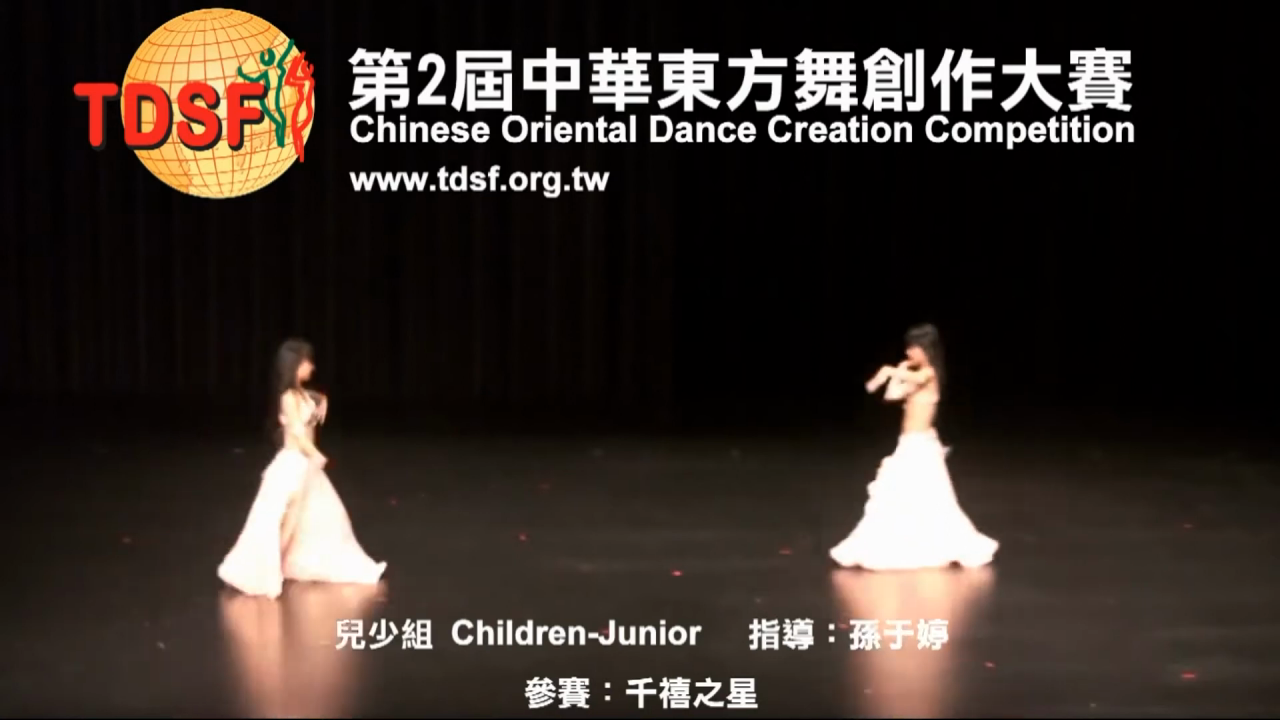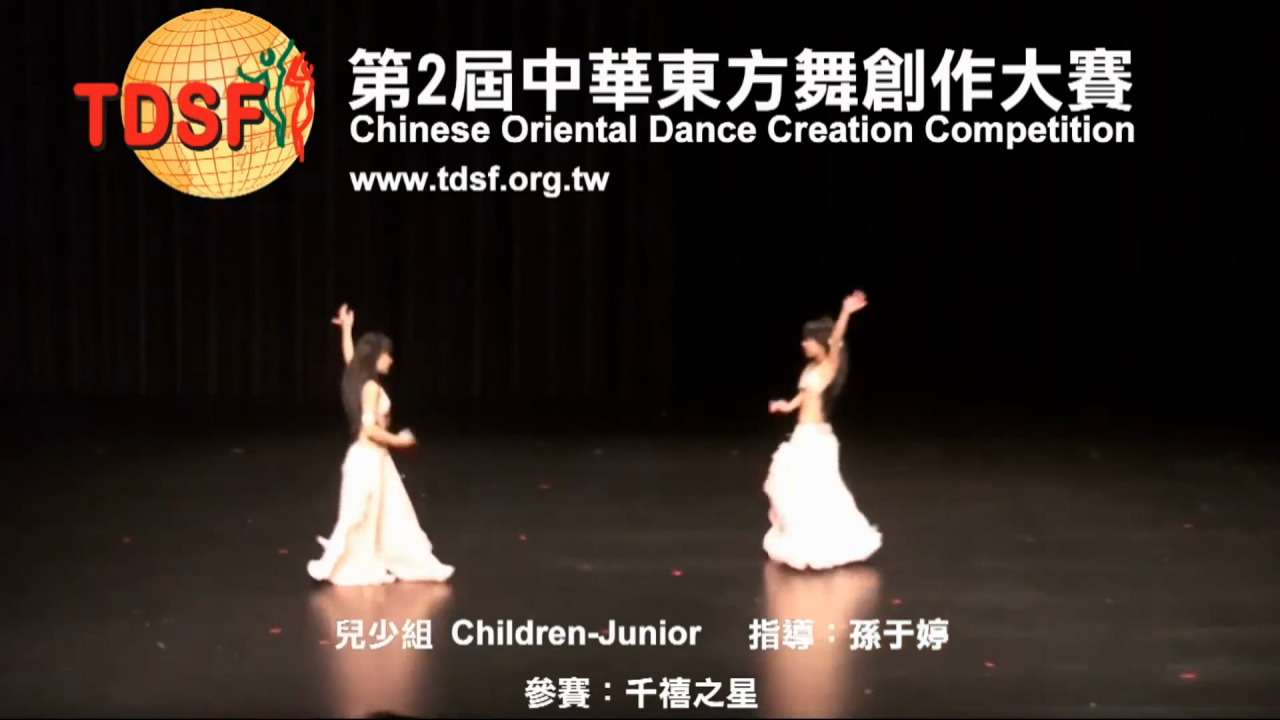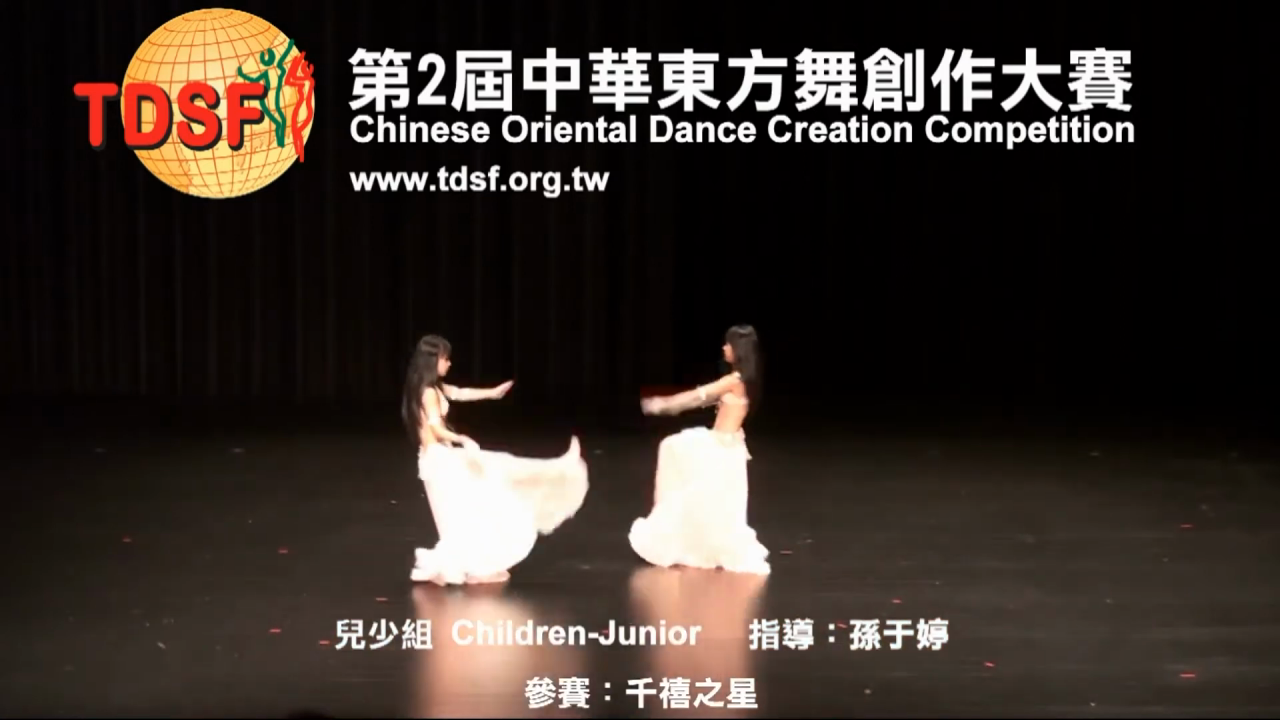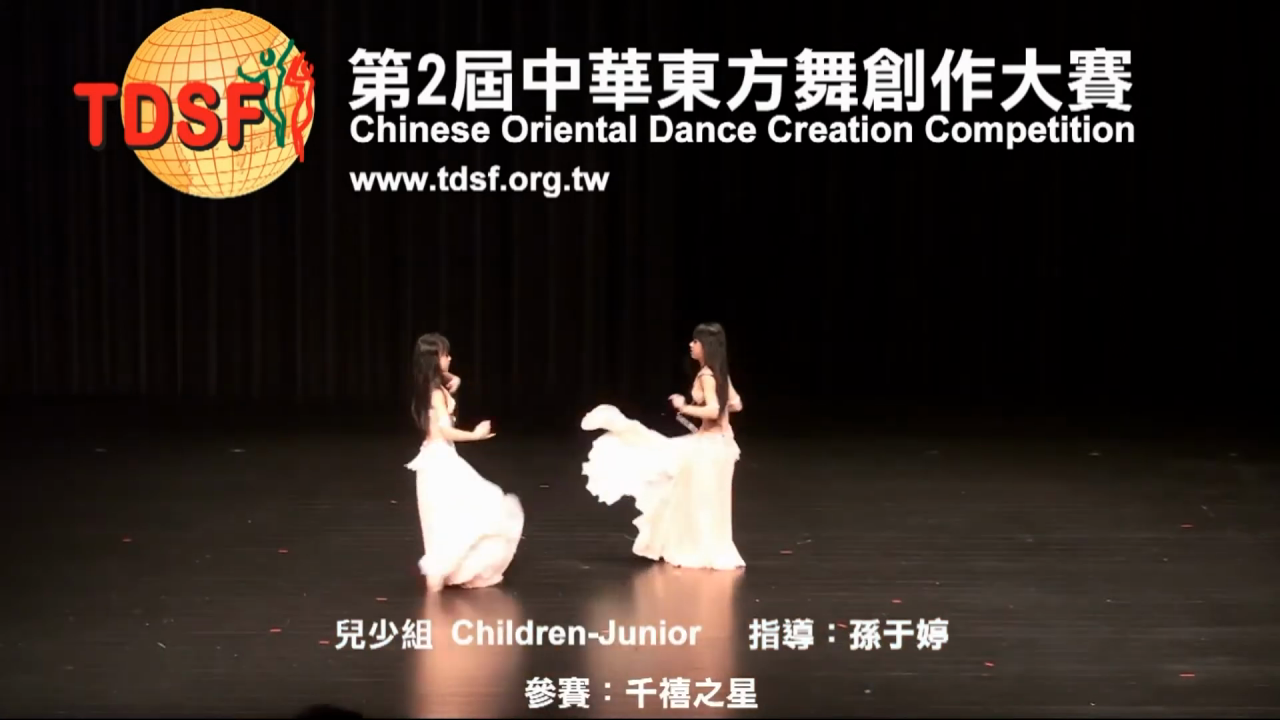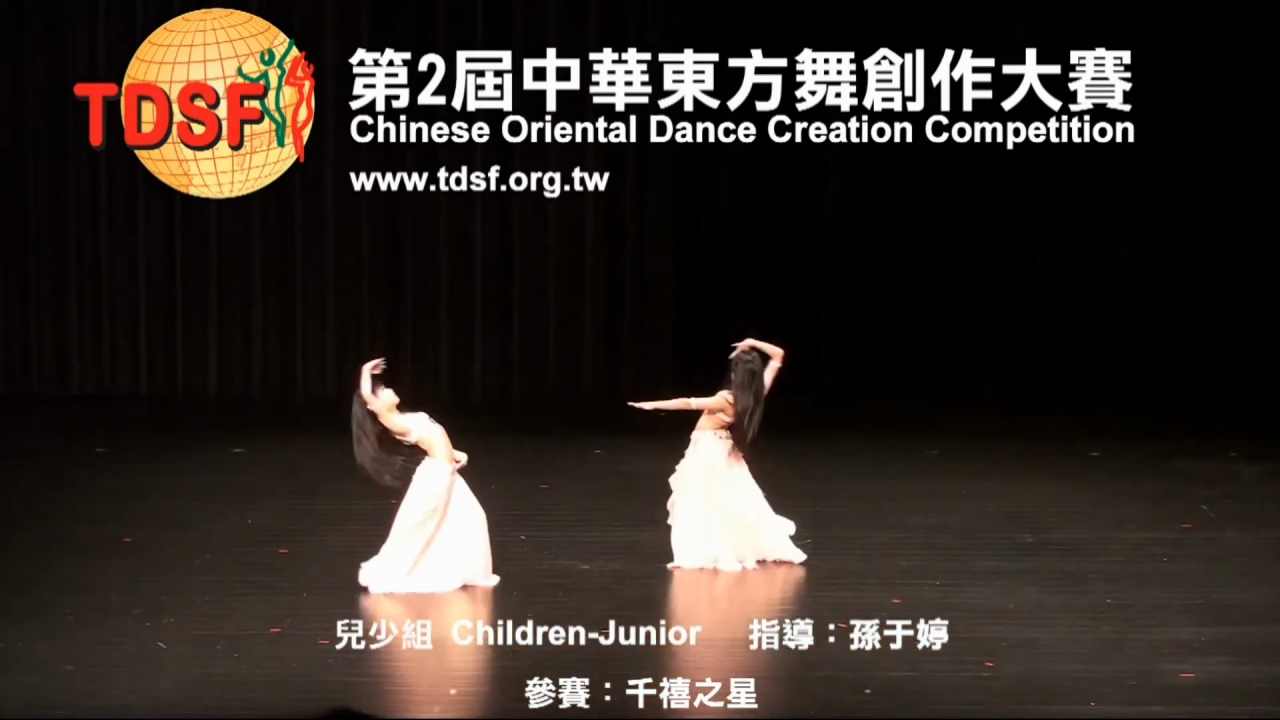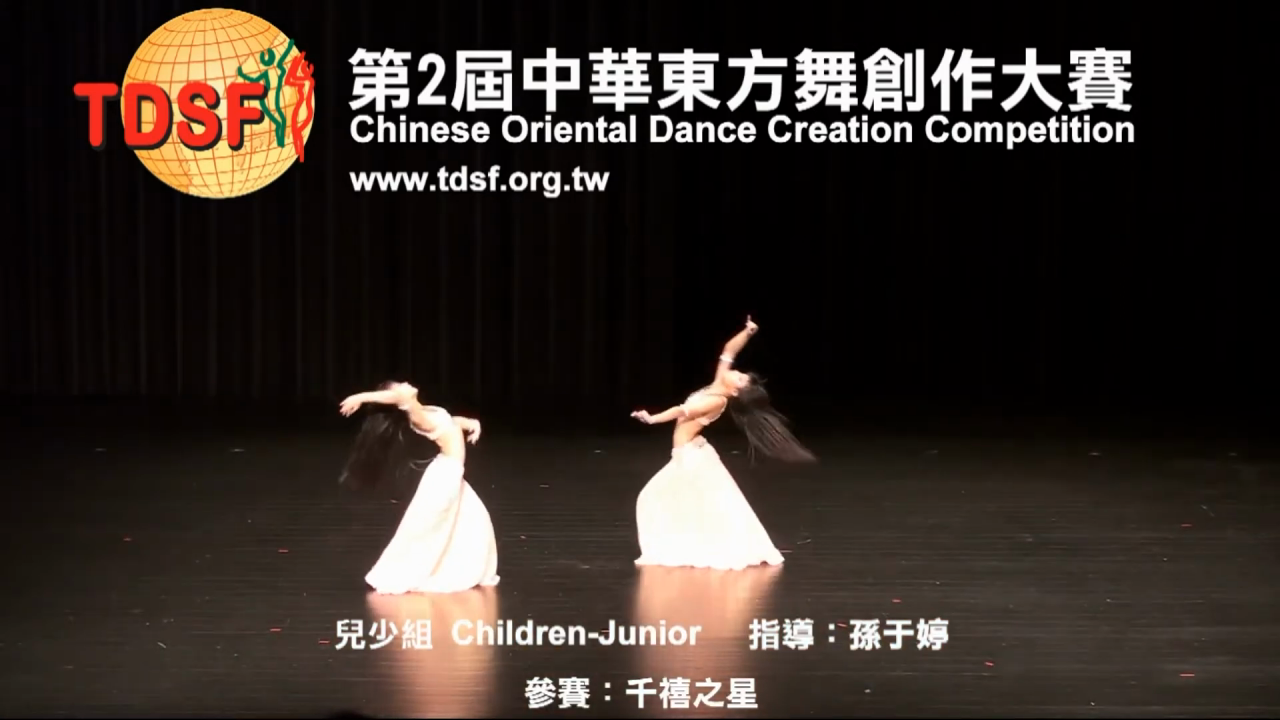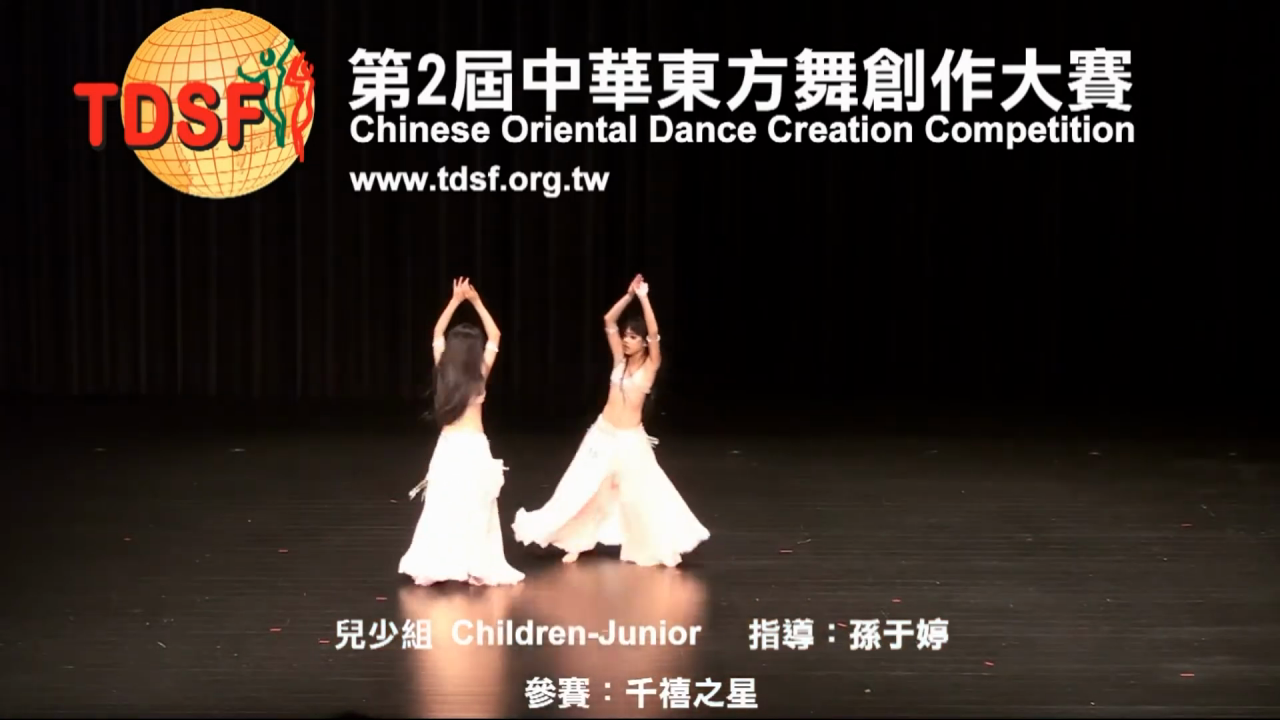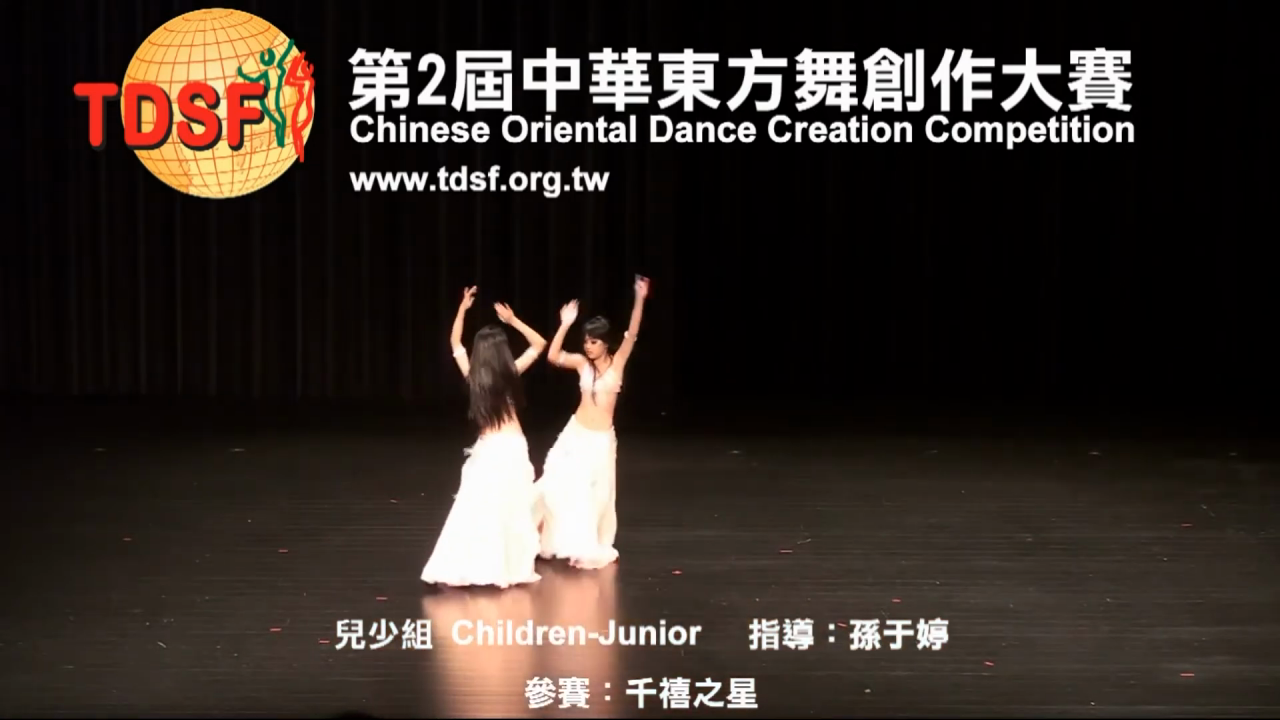
dt=0.5s
person 1, frame 1
left shoulder: (301, 393)
right shoulder: (289, 397)
right elbow: (297, 434)
left wrist: (320, 402)
right wrist: (315, 454)
left hip: (305, 464)
right hip: (293, 463)
left knee: (325, 515)
right knee: (274, 519)
left ankle: (335, 567)
right ankle: (255, 577)
person 1, frame 2
left shoulder: (365, 380)
right shoulder: (370, 387)
left elbow: (351, 359)
right elbow: (368, 428)
left wrist: (347, 329)
right wrist: (397, 440)
left hip: (376, 457)
right hip: (367, 458)
left knee: (395, 513)
right knee: (360, 516)
left ankle: (412, 564)
right ankle: (344, 569)
person 1, frame 3
left shoulder: (434, 387)
right shoulder: (428, 392)
left elbow: (458, 393)
right elbow: (435, 428)
left wrist: (492, 393)
right wrist: (462, 440)
left hip: (443, 455)
right hip: (438, 457)
person 1, frame 4
left shoulder: (436, 383)
right shoulder: (435, 391)
left elbow: (447, 376)
right elbow: (445, 430)
left wrist: (451, 380)
right wrist: (474, 434)
left hip: (444, 454)
right hip: (437, 456)
left knee: (476, 506)
right knee: (447, 515)
left ankle: (465, 569)
right ankle: (440, 568)
person 1, frame 5
left shoulder: (401, 420)
right shoulder: (388, 420)
right elbow: (366, 395)
left wrist: (455, 454)
right wrist: (366, 371)
left hip: (445, 471)
right hip: (436, 473)
left knee: (470, 518)
right knee: (414, 526)
left ankle: (465, 571)
right ankle: (386, 577)
person 1, frame 6
left shoulder: (421, 413)
right shoulder: (416, 416)
left elbow: (448, 422)
right elbow: (402, 398)
left wrist: (469, 422)
right wrist: (363, 397)
left hip: (449, 472)
right hip: (445, 473)
left knee: (477, 521)
right knee: (422, 526)
left ankle: (472, 574)
right ankle: (391, 578)
person 1, frame 7
left shoulder: (444, 371)
right shoulder: (478, 375)
left elbow: (438, 333)
right elbow: (494, 336)
left wrist: (455, 300)
right wrist: (474, 301)
left hip: (447, 445)
right hip: (472, 447)
left knee: (442, 509)
right knee: (475, 510)
left ankle: (433, 567)
right ankle: (478, 567)
person 1, frame 8
left shoulder: (473, 376)
right shoulder: (509, 373)
left elbow: (455, 342)
right elbow: (539, 343)
left wrist: (462, 309)
right wrist: (513, 320)
left hip: (488, 451)
right hip: (515, 450)
left knee: (471, 511)
right knee: (512, 512)
left ankle: (460, 569)
right ankle: (509, 570)
person 2, frame 1
left shoulder: (929, 375)
right shoulder: (915, 376)
left elbow: (910, 377)
right elbow: (892, 394)
left wrist: (887, 371)
right wrist: (896, 372)
left hip: (918, 446)
right hip: (910, 445)
right knee: (900, 499)
person 2, frame 2
left shoulder: (832, 360)
right shoulder: (813, 367)
left elbow: (834, 341)
left wrist: (846, 313)
right wrist: (789, 405)
left hip: (815, 437)
right hip: (806, 435)
left knee: (810, 491)
right knee: (798, 488)
person 2, frame 3
left shoulder: (736, 379)
right shoulder: (737, 377)
left elbow: (702, 395)
right elbow: (705, 395)
left wrist: (664, 404)
right wrist: (667, 403)
left hip: (725, 444)
right hip: (713, 441)
left knee: (717, 502)
left ankle: (741, 557)
person 2, frame 4
left shoulder: (708, 376)
right shoulder: (717, 373)
left elbow: (713, 412)
right elbow: (736, 405)
left wrist: (685, 407)
left hip: (711, 444)
right hip: (706, 441)
left knee: (704, 500)
left ankle: (707, 555)
person 2, frame 5
left shoulder: (728, 400)
right shoulder: (757, 389)
left elbow: (690, 403)
right elbow: (779, 356)
left wrist: (654, 404)
right wrist: (752, 345)
left hip: (706, 446)
right hip: (723, 446)
left knee: (700, 502)
right knee: (738, 498)
left ankle: (700, 555)
person 2, frame 6
left shoulder: (719, 401)
right shoulder: (717, 386)
left elbow: (681, 411)
right elbow: (728, 350)
left wrist: (653, 418)
right wrist: (747, 332)
left hip: (690, 457)
right hip: (691, 454)
person 2, frame 7
left shoulder: (650, 366)
right shoulder: (620, 359)
left elbow: (654, 333)
right elbow: (609, 321)
left wrist: (644, 299)
right wrist: (628, 296)
left hip: (629, 439)
right hip: (603, 433)
left knee: (641, 494)
right knee: (581, 486)
left ankle: (662, 548)
right ankle: (576, 544)
person 2, frame 8
left shoulder: (618, 363)
right shoulder: (583, 363)
left elbow: (631, 334)
right elbow: (554, 355)
left wrist: (640, 299)
right wrist: (566, 325)
left hip: (601, 440)
right hip: (574, 433)
left knee: (598, 495)
right knee: (560, 487)
left ankle: (586, 547)
